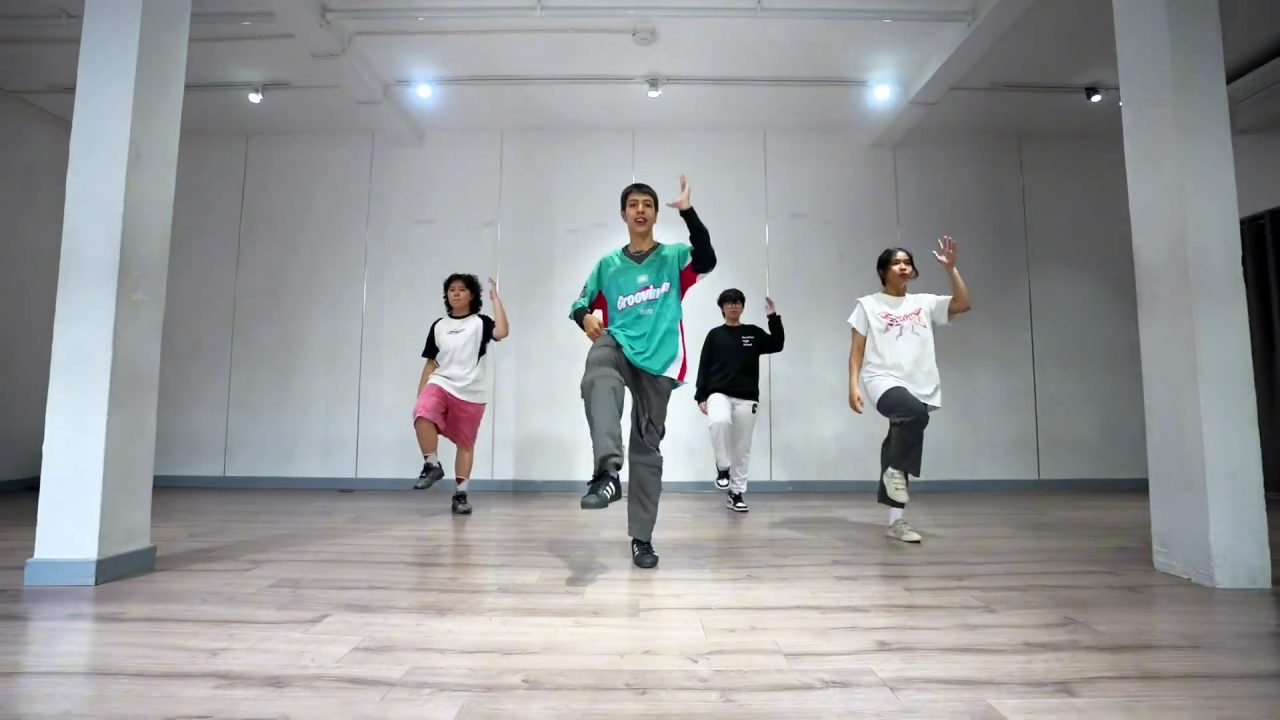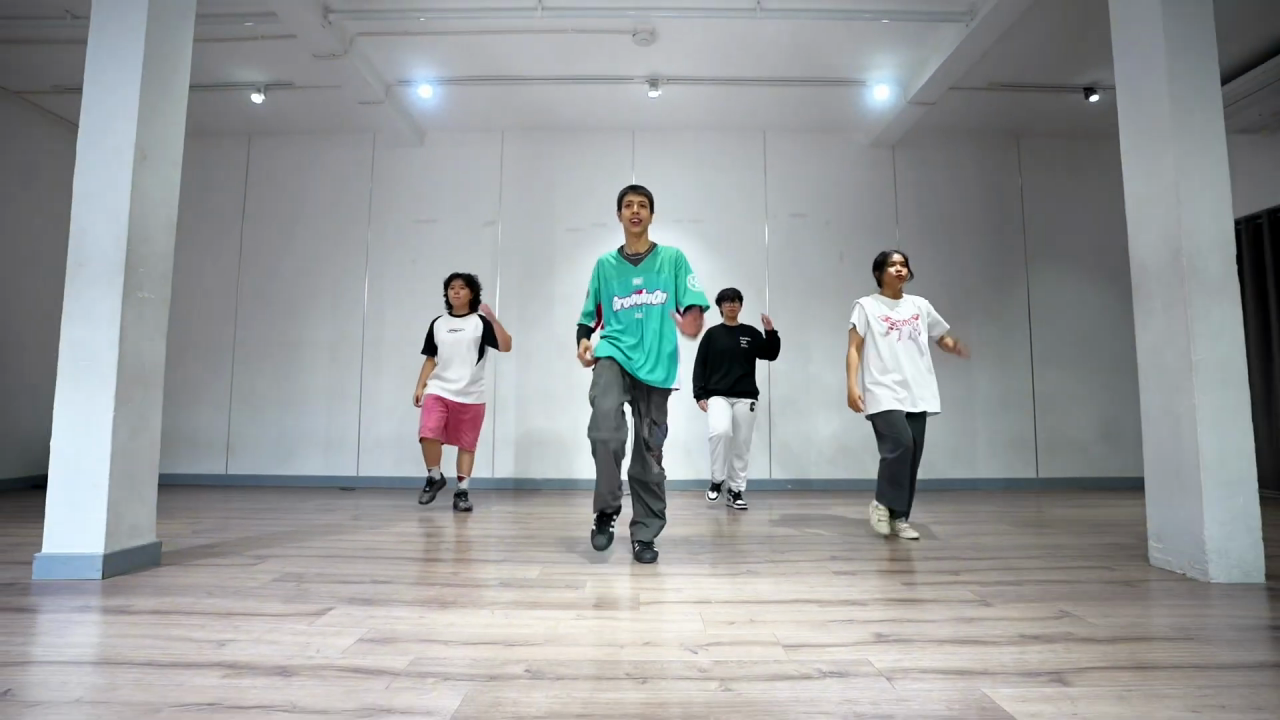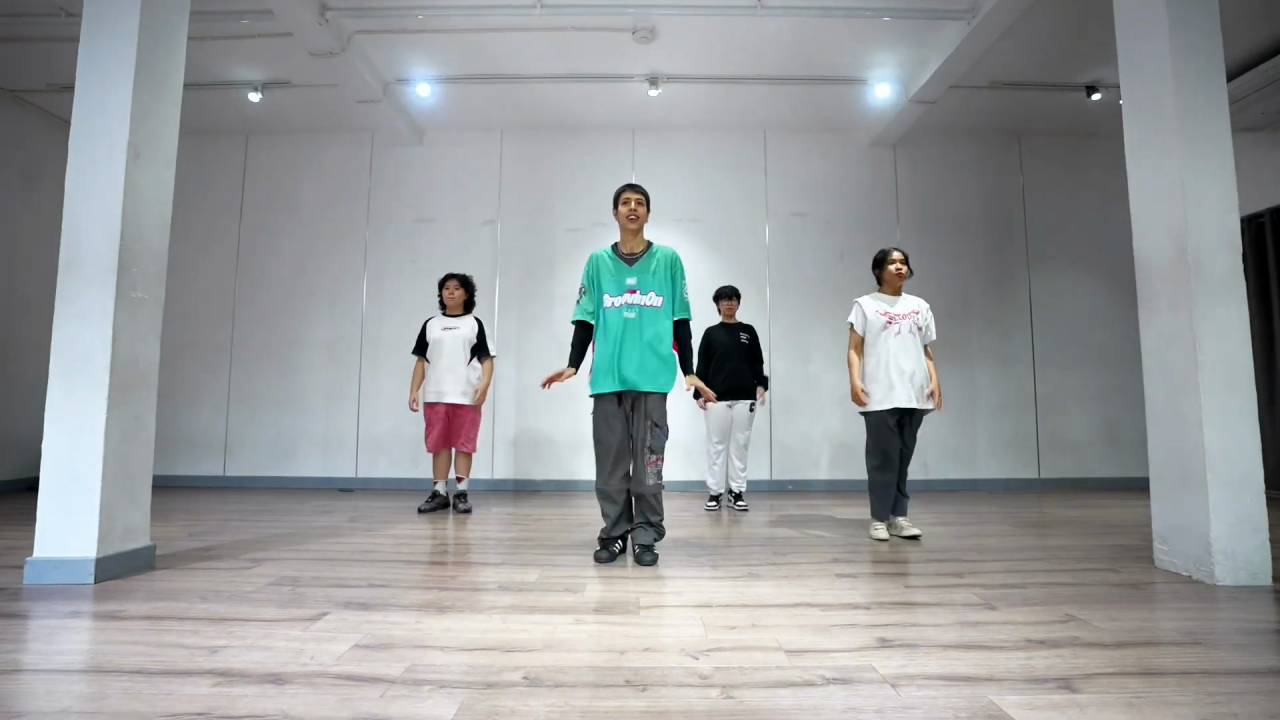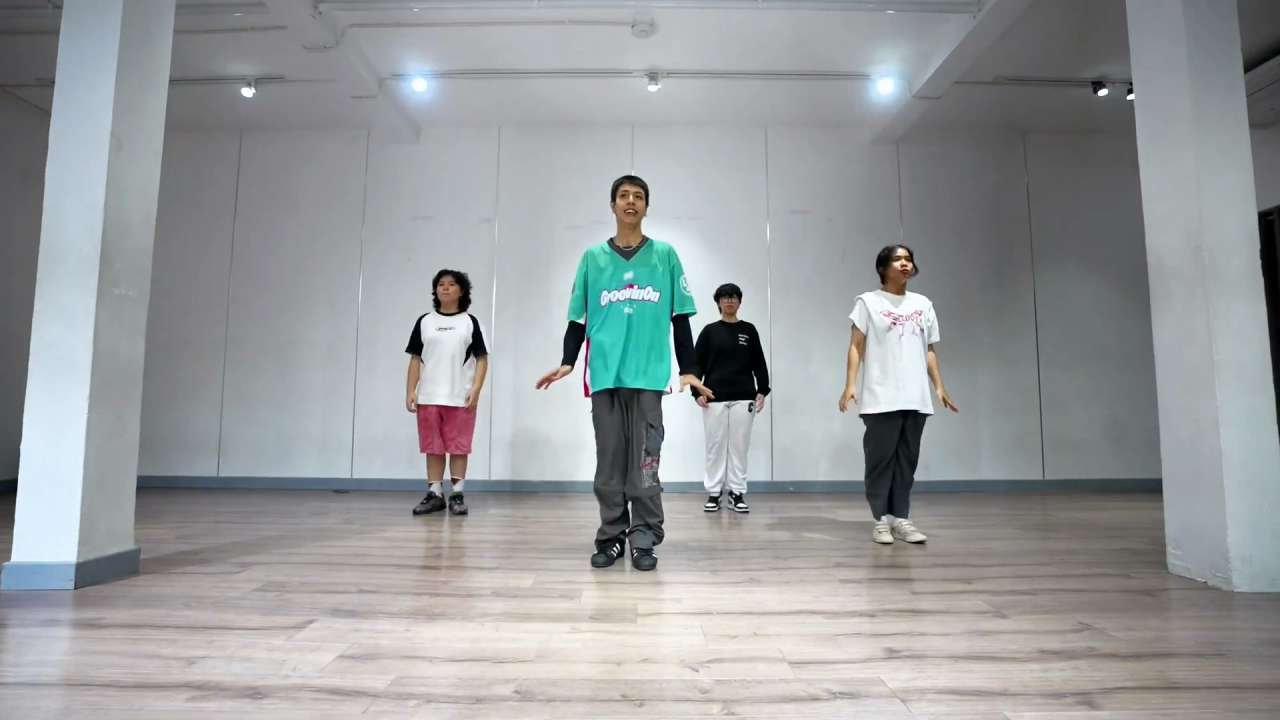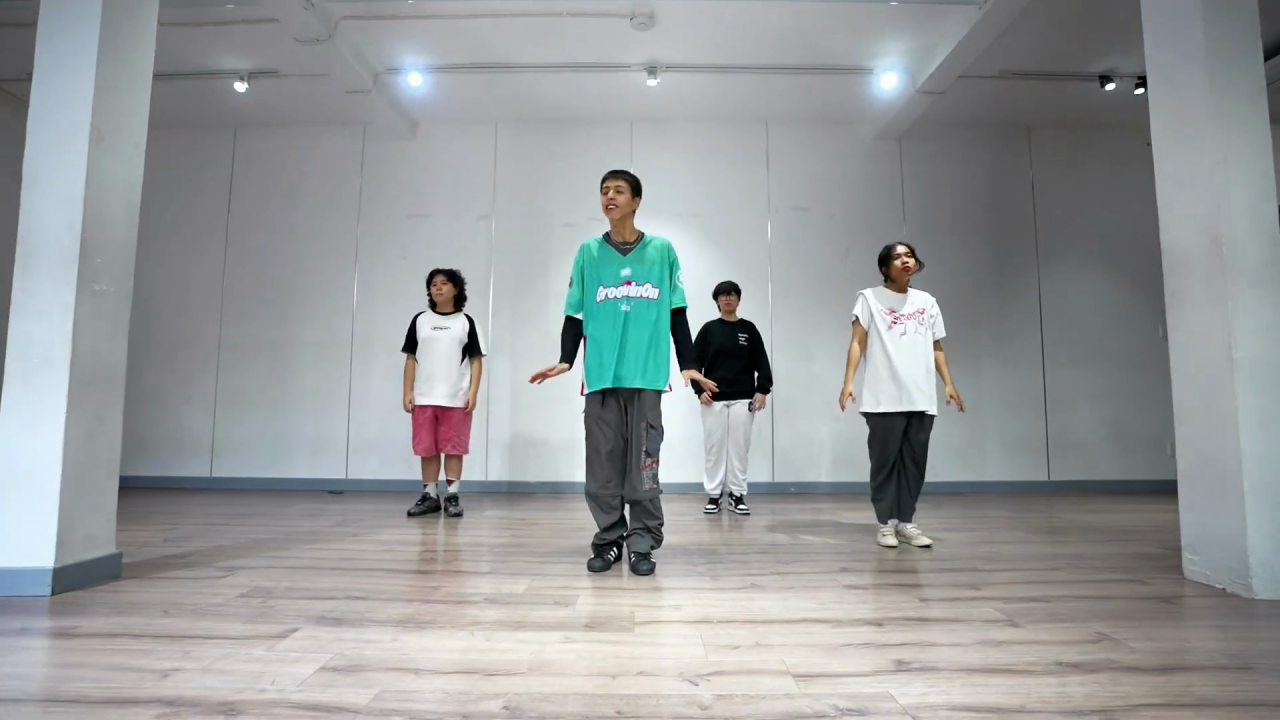
dt=0.2s
person 1, frame 1
left shoulder: (674, 255)
right shoulder: (608, 264)
left elbow: (707, 261)
right elbow: (579, 305)
left wrist: (687, 210)
right wrist: (587, 318)
left hip: (658, 359)
right hip: (619, 345)
left knee: (647, 448)
right knee: (597, 377)
left ankle: (641, 537)
right ankle: (606, 470)
person 1, frame 2
left shoulder: (672, 260)
right shoulder: (605, 264)
left elbow: (695, 304)
right elbow: (588, 314)
left wrist: (692, 320)
right wrist: (583, 340)
left hip: (656, 365)
right hip: (614, 355)
left knee: (649, 453)
right knee: (605, 429)
left ankle: (644, 534)
right ankle: (607, 508)
person 1, frame 3
left shoulder: (668, 259)
right shoulder: (597, 262)
left elbow: (681, 318)
right elbow: (585, 318)
left wrist: (688, 369)
right wrist: (572, 364)
left hip: (651, 374)
right hip: (607, 374)
left knee: (648, 459)
right knee: (610, 462)
left ankle: (645, 537)
right ankle: (613, 534)
person 1, frame 4
left shoulder: (665, 255)
right shoulder: (593, 257)
left elbow: (680, 316)
right elbow: (578, 316)
left wrist: (687, 368)
right wrist: (567, 362)
left hip: (648, 373)
right hip: (604, 372)
left knee: (645, 459)
right knee: (609, 457)
left ankle: (644, 540)
right ankle: (611, 535)
person 1, frame 5
left shoulder: (662, 250)
right shoulder: (588, 251)
left elbow: (677, 312)
right elbow: (574, 312)
left wrist: (688, 364)
right wrist: (565, 360)
left hip: (646, 372)
right hip: (601, 372)
left knee: (643, 459)
right knee: (603, 460)
left ankle: (642, 543)
right ankle: (608, 539)
person 2, frame 1
left shoulder: (925, 303)
right shoulder: (868, 305)
left elbow: (964, 303)
right elbow: (857, 349)
left wrist: (950, 266)
right wrist: (853, 386)
left hip: (919, 386)
right hip: (884, 381)
left knee: (903, 441)
right knee: (915, 413)
left ankle: (896, 519)
right ankle: (895, 470)
person 2, frame 2
left shoulder: (920, 306)
right shoulder: (866, 306)
left elbow: (942, 338)
right elbow: (855, 349)
left wrist: (954, 347)
right wrist: (852, 386)
left hip: (917, 394)
right hip: (883, 392)
left knee: (910, 454)
right knee: (899, 445)
left ankle: (897, 517)
right ankle: (881, 502)
person 2, frame 3
left shoulder: (920, 305)
right shoulder: (865, 304)
left elbow: (927, 350)
right elbow: (855, 349)
left wrist: (935, 382)
right wrist: (856, 382)
left hip: (913, 394)
right hip: (880, 395)
left knee: (904, 455)
right knee: (883, 454)
left ankle: (897, 516)
right ankle: (879, 517)
person 2, frame 4
left shoulder: (923, 304)
right shoulder: (868, 301)
left elbow: (929, 350)
right elbow: (856, 346)
left wrist: (940, 387)
right wrist: (850, 384)
left hip: (916, 397)
right hip: (881, 396)
left knee: (907, 459)
right knee: (881, 457)
left ankle: (900, 519)
right ankle: (881, 519)
person 2, frame 5
left shoulder: (927, 301)
right shoulder: (869, 298)
left elbow: (937, 347)
right elbow: (858, 342)
left wrist: (949, 384)
right wrist: (848, 381)
left hip: (922, 398)
right hip: (884, 397)
left knee: (914, 460)
right knee: (885, 459)
left ankle: (906, 522)
right ankle: (886, 522)
person 3, frame 1
left shoulder: (481, 322)
right shoulder: (438, 325)
left elbow: (502, 333)
right elbow: (431, 361)
left wrist: (496, 299)
right wrist: (421, 390)
left hip: (471, 393)
right hip: (441, 383)
left knee: (465, 443)
right knee: (423, 413)
left ankle: (460, 494)
right ankle: (432, 465)
person 3, frame 2
left shoulder: (481, 322)
right shoulder: (437, 324)
left elbow: (505, 346)
right elbow: (430, 359)
left wrist: (494, 319)
right wrist: (420, 387)
left hip: (470, 395)
right hip: (438, 389)
left knee: (466, 444)
right knee: (428, 434)
left ankle: (462, 492)
right ankle: (434, 476)
person 3, frame 3
left shoulder: (474, 324)
right shoulder: (430, 324)
left elbow: (488, 358)
right elbow: (421, 360)
left wrist: (484, 384)
right wrist: (414, 390)
left hip: (466, 396)
right hip: (435, 396)
left knee: (464, 445)
right knee: (438, 445)
left ankle: (461, 494)
right ankle: (439, 493)
person 3, frame 4
left shoulder: (470, 322)
right shoulder: (424, 321)
left elbow: (482, 358)
right elbow: (416, 358)
left wrist: (476, 389)
right wrist: (411, 390)
left hip: (460, 398)
right hip: (429, 397)
left knee: (458, 447)
right knee: (433, 447)
left ankle: (457, 496)
right ankle: (435, 495)
person 3, frame 5
left shoulder: (466, 322)
right shoulder: (420, 320)
left elbow: (476, 360)
right elbow: (411, 358)
left wrist: (473, 392)
right wrist: (408, 391)
left hip: (456, 398)
right hip: (424, 397)
left knee: (454, 448)
right knee: (426, 448)
left ankle: (452, 497)
right ankle: (429, 496)
person 4, frame 1
left shoulder: (753, 332)
right shoulder: (715, 335)
left elbow: (777, 345)
right elbow: (704, 367)
left wrist: (774, 318)
right wrist: (701, 396)
left hip: (747, 397)
right hip: (719, 393)
left knee: (741, 447)
right knee: (719, 422)
left ankle: (736, 493)
right ankle: (723, 468)
person 4, frame 2
left shoulder: (751, 333)
right shoulder: (712, 334)
left elbow: (771, 354)
right elbow: (700, 366)
left wrist: (771, 332)
right wrist: (700, 394)
left hip: (746, 397)
right hip: (718, 395)
left knee: (741, 446)
right knee: (720, 431)
left ankle: (736, 492)
right ankle: (717, 480)
person 4, frame 3
left shoulder: (749, 331)
right shoulder: (711, 333)
left elbow: (756, 362)
right elbow: (702, 365)
left wrist: (761, 384)
right wrist: (699, 394)
left hip: (744, 398)
right hip: (716, 397)
left knee: (739, 445)
right knee: (716, 445)
left ankle: (736, 493)
right ankle: (715, 493)
person 4, frame 4
left shoulder: (749, 330)
right shoulder: (710, 331)
left elbow: (759, 363)
right elbow: (697, 362)
left wrist: (763, 391)
right wrist: (697, 391)
left hip: (743, 398)
right hip: (714, 398)
left knee: (739, 447)
right knee: (715, 446)
left ankle: (737, 494)
right ankle: (714, 494)
person 4, frame 5
left shoulder: (749, 329)
right shoulder: (709, 329)
left elbow: (761, 361)
right elbow: (695, 360)
left wrist: (763, 389)
right wrist: (699, 388)
left hip: (743, 398)
right hip: (714, 397)
left knee: (740, 447)
right knee: (714, 446)
left ankle: (737, 496)
right ankle: (714, 495)
